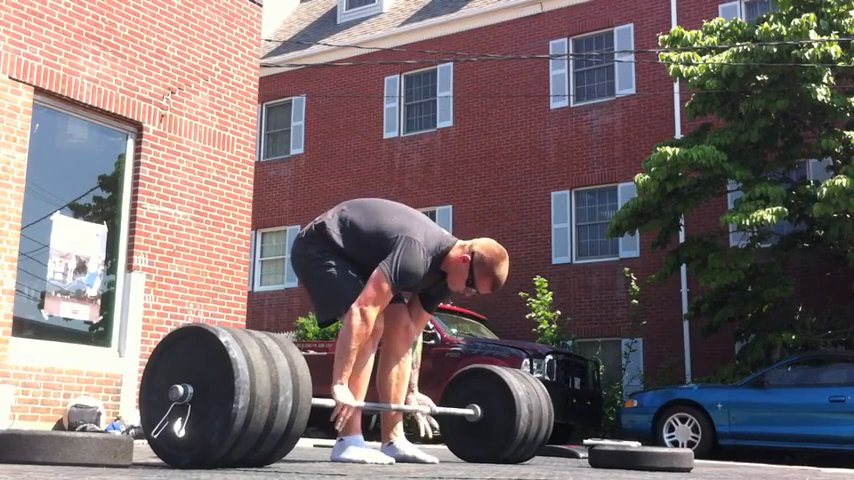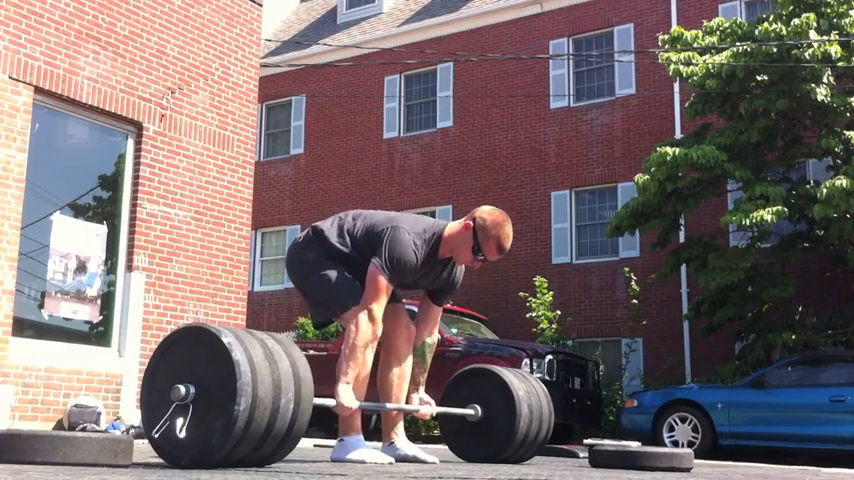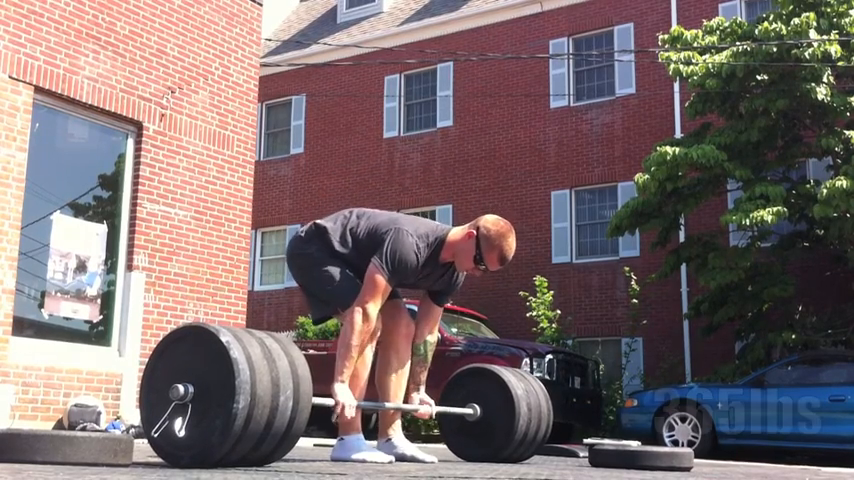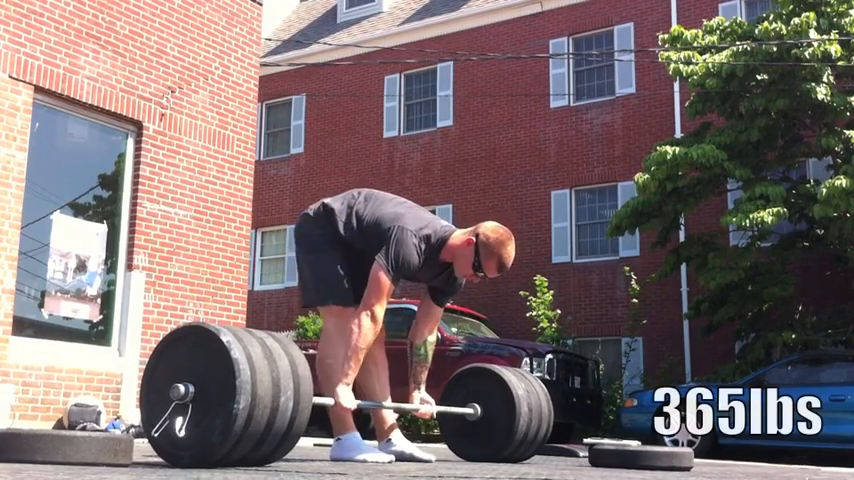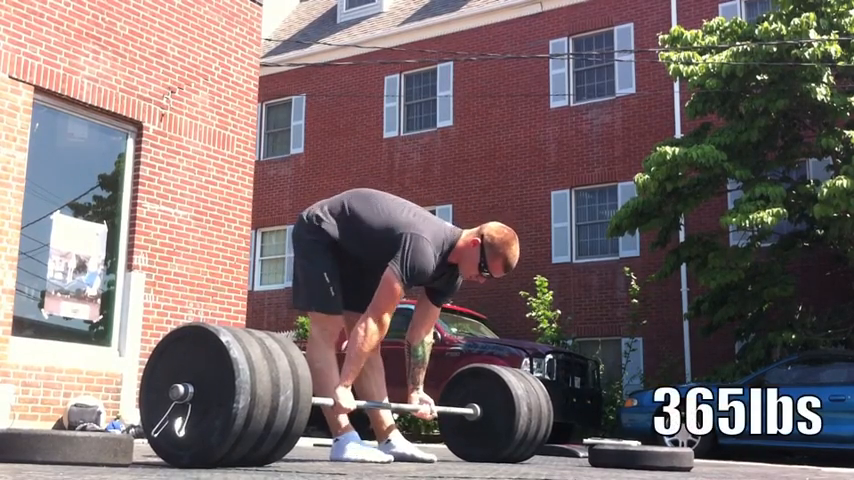
dt=0.4s
person 1, frame 1
left shoulder: (445, 275)
right shoulder: (415, 255)
left elbow: (413, 332)
right elbow: (361, 313)
left wrist: (411, 392)
right wrist: (339, 384)
left hip: (358, 257)
right hip: (319, 248)
left knee: (402, 330)
right knee: (372, 325)
left ankle: (393, 441)
right ankle: (348, 442)
person 1, frame 2
left shoulder: (452, 270)
right shoulder: (406, 242)
left elbow: (426, 332)
right elbow: (369, 312)
left wrist: (417, 390)
right wrist: (344, 384)
left hip: (356, 262)
right hip: (314, 255)
left knee: (404, 332)
right knee: (371, 328)
left ankle: (394, 441)
right ankle: (348, 441)
person 1, frame 3
left shoulder: (452, 272)
right shoulder: (407, 245)
left elbow: (426, 332)
right elbow: (364, 311)
left wrist: (416, 390)
right wrist: (340, 383)
left hip: (354, 258)
right hip: (314, 249)
left knee: (402, 329)
right knee: (370, 326)
left ankle: (390, 438)
right ankle: (348, 440)
person 1, frame 4
left shoulder: (452, 272)
right shoulder: (409, 243)
left elbow: (424, 332)
right elbow: (370, 314)
left wrist: (417, 390)
right wrist: (344, 385)
left hip: (358, 244)
right hip: (324, 229)
left knee: (373, 339)
right knee: (340, 322)
left ankle: (390, 438)
right ankle: (345, 440)
person 1, frame 5
left shoulder: (450, 269)
right shoulder: (423, 252)
left elbow: (420, 333)
right elbow: (377, 320)
left wrist: (416, 390)
right wrist: (343, 386)
left hip: (355, 248)
right hip: (321, 232)
left knee: (365, 340)
right knee: (327, 330)
left ankle: (389, 438)
right ankle: (344, 441)
